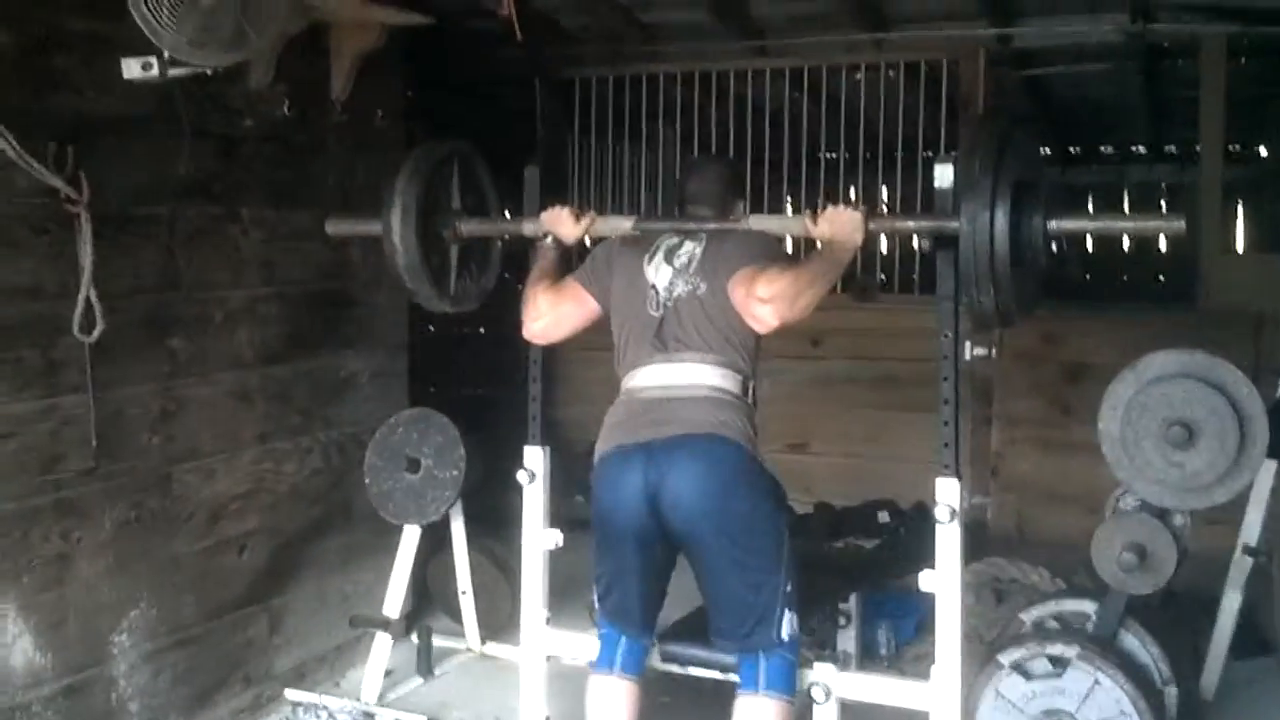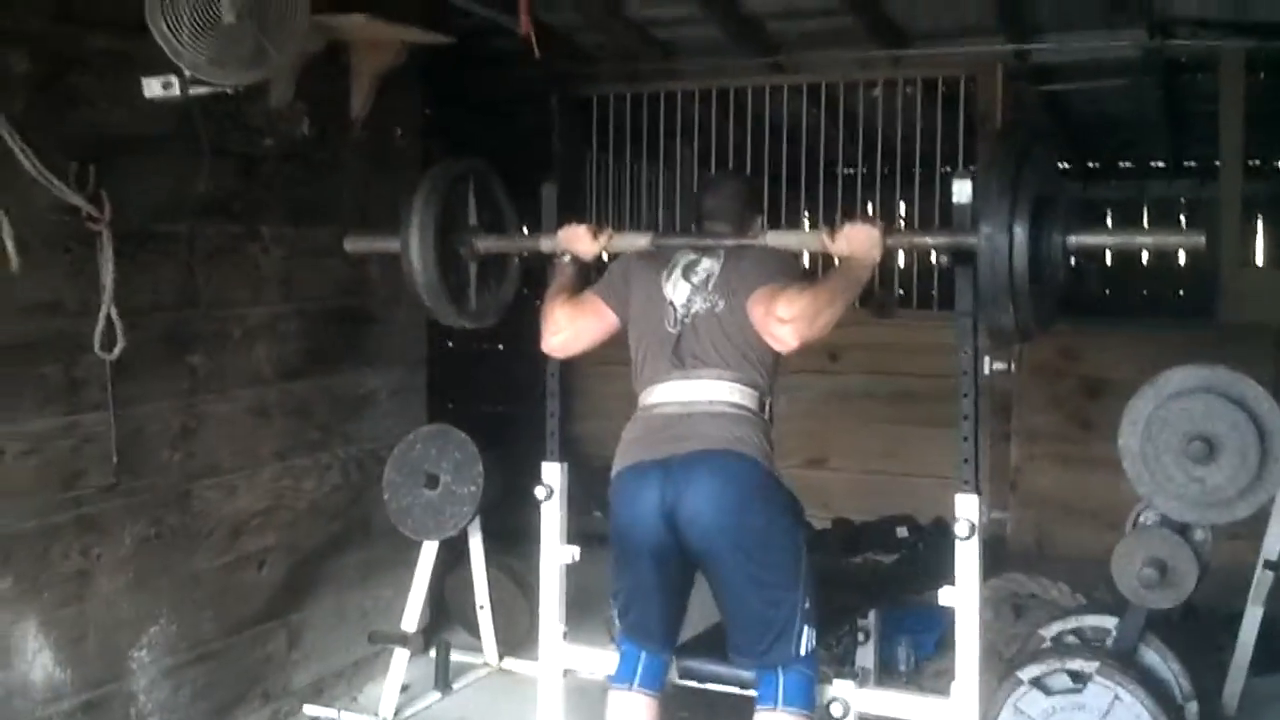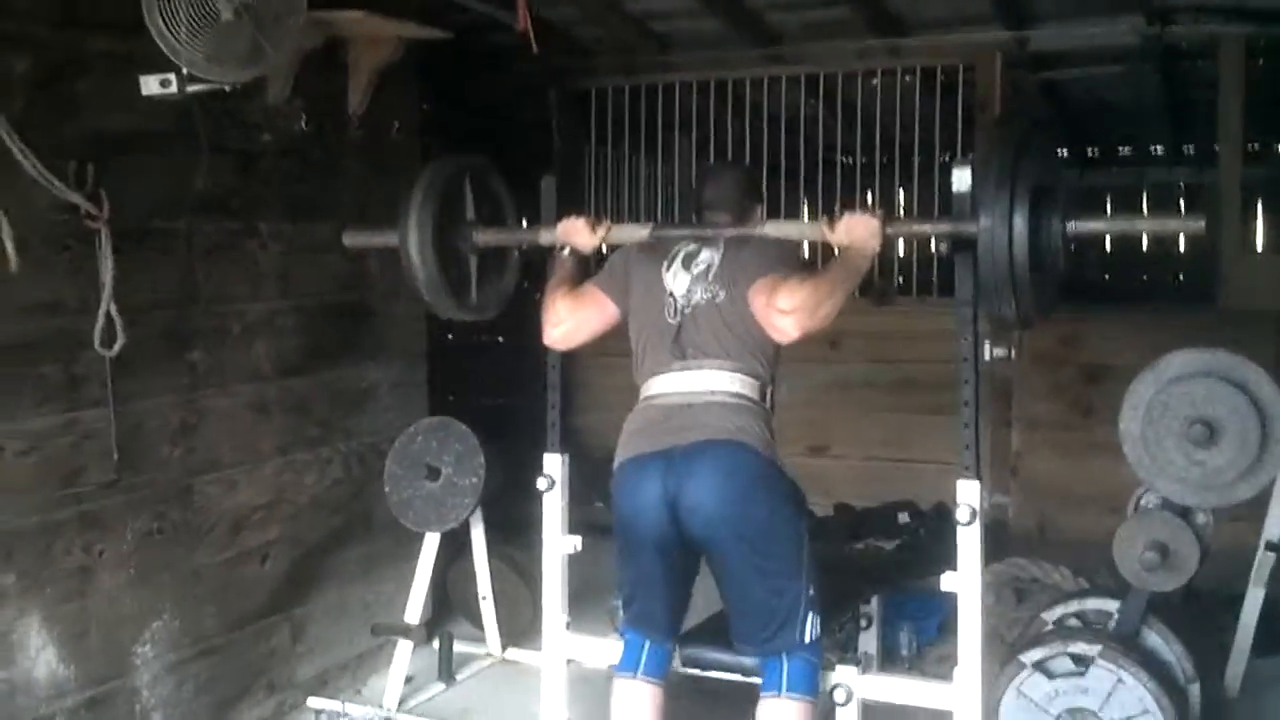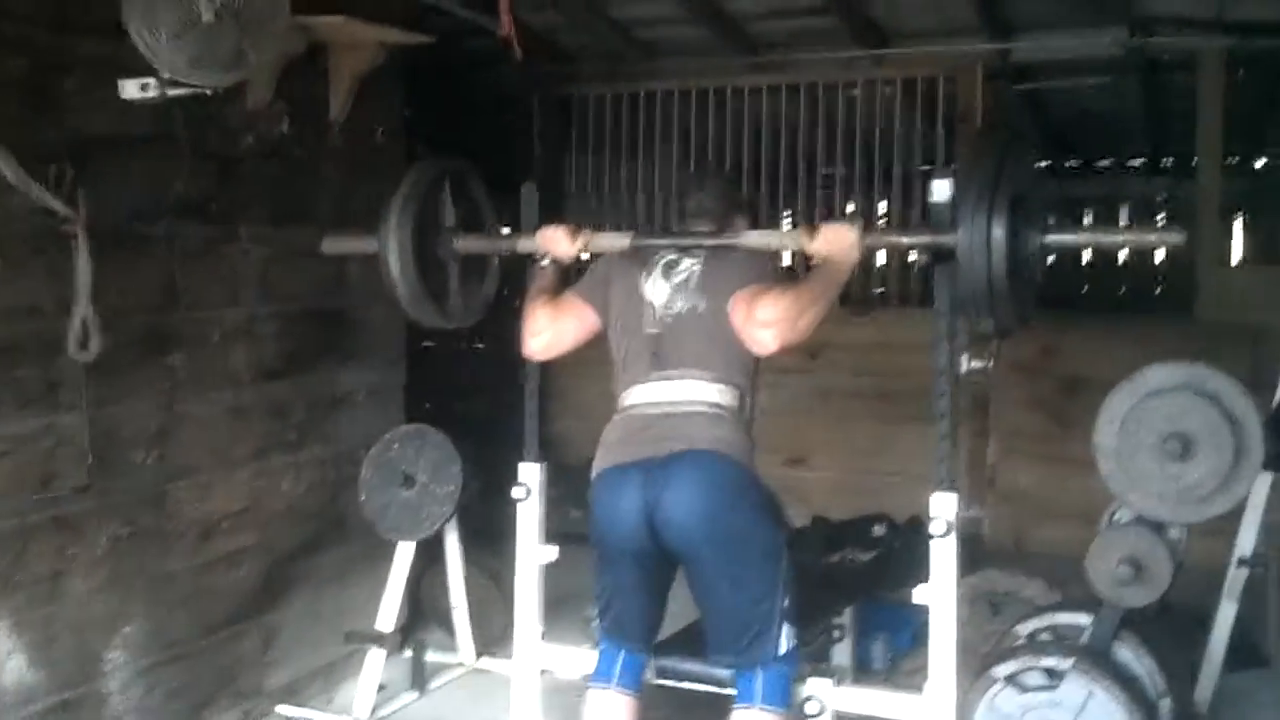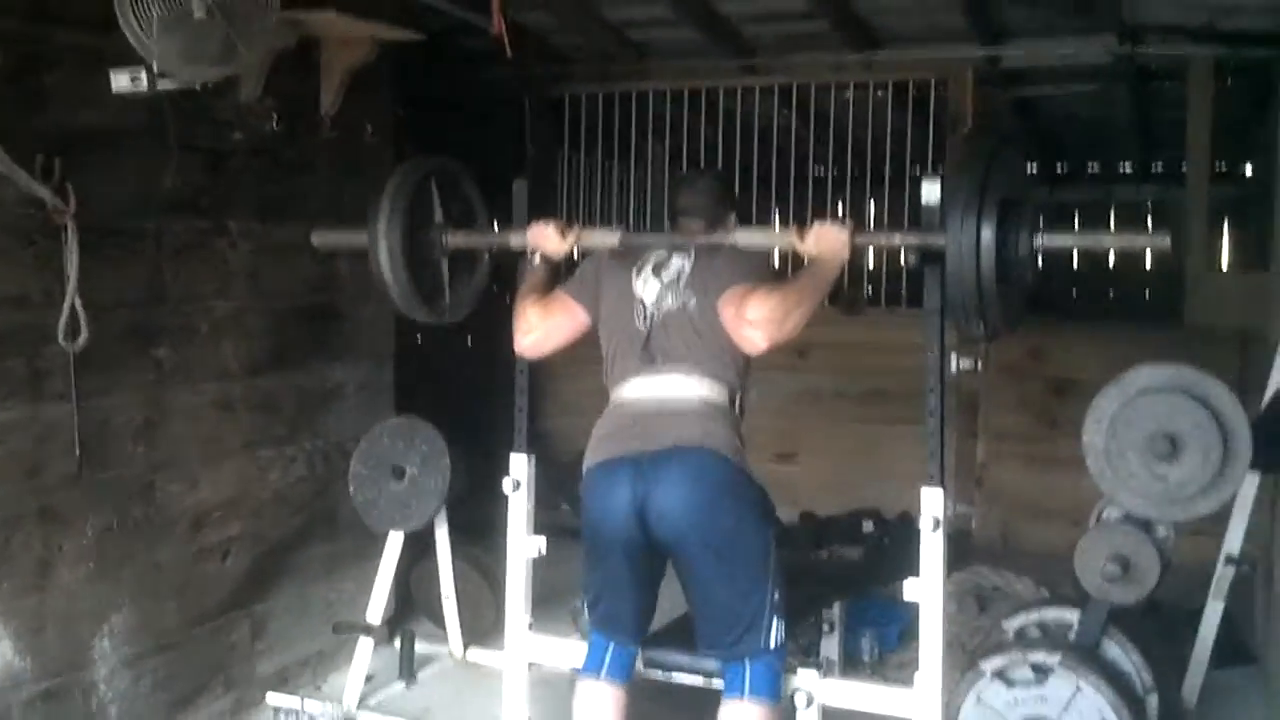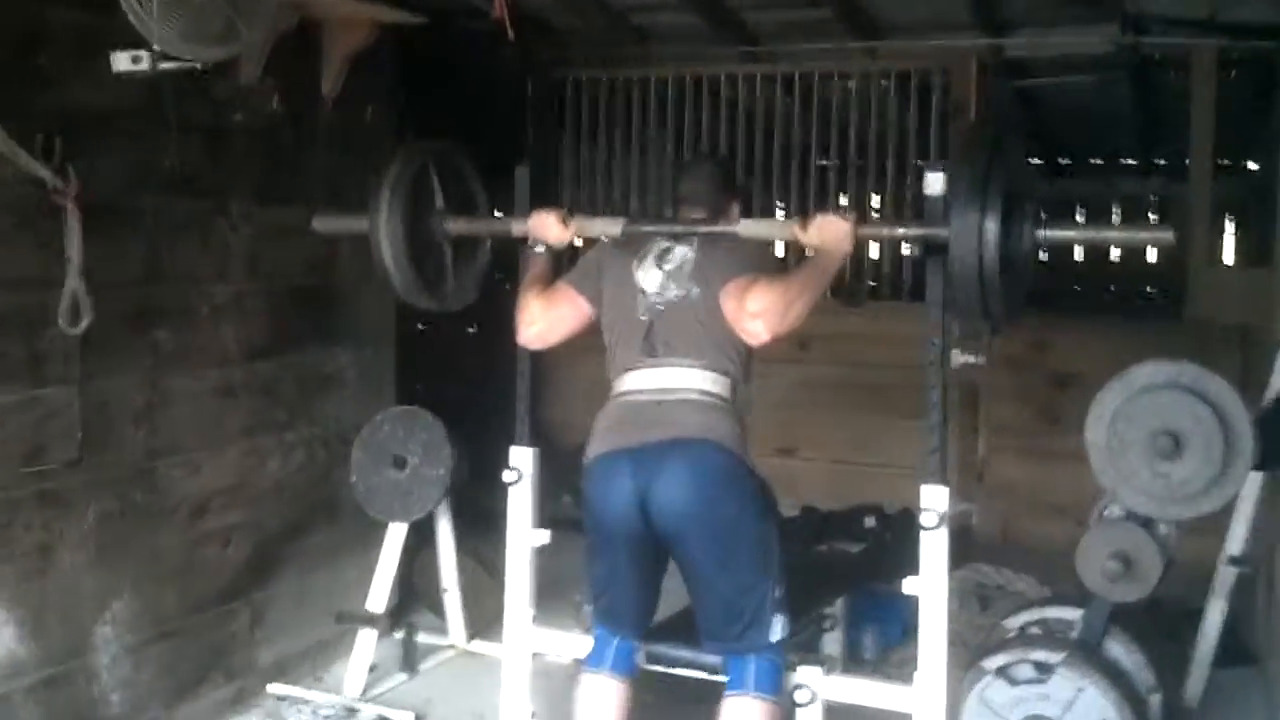
dt=0.1s
person 1, frame 1
left shoulder: (621, 253)
right shoulder: (746, 244)
left elbow: (539, 322)
right elbow: (768, 305)
left wrist: (552, 244)
right wrist: (838, 246)
left hip: (619, 460)
right hip: (711, 457)
left knee: (621, 631)
right knee: (767, 645)
person 1, frame 2
left shoulder: (638, 268)
right shoulder: (764, 262)
left elbow: (557, 336)
right elbow: (787, 326)
left wrist: (570, 259)
right wrist: (857, 262)
left hip: (636, 476)
right hip: (730, 475)
left knee: (640, 647)
right knee: (785, 660)
person 1, frame 3
left shoulder: (639, 260)
right shoulder: (764, 252)
left elbow: (559, 328)
right elbow: (789, 317)
left wrist: (570, 252)
right wrist: (856, 252)
left hip: (639, 467)
right hip: (730, 464)
left knee: (645, 635)
right knee: (790, 647)
person 1, frame 4
left shoulder: (620, 268)
right shoulder: (744, 263)
left elbow: (538, 339)
right elbow: (768, 329)
left wrist: (551, 260)
right wrist: (836, 261)
left hip: (617, 476)
right hip: (710, 475)
left knee: (620, 646)
right knee: (764, 659)
person 1, frame 5
left shoulder: (610, 266)
right shoulder: (736, 262)
left elbow: (530, 337)
right elbow: (757, 327)
left wrist: (541, 258)
right wrist: (825, 261)
left hip: (608, 471)
right hip: (699, 469)
left knee: (610, 638)
right knee: (753, 652)
person 1, frame 6
left shoulder: (613, 256)
right shoulder: (737, 252)
left elbow: (533, 328)
right elbow: (759, 319)
left wrist: (543, 246)
right wrist: (827, 252)
left hip: (610, 462)
right hip: (702, 462)
left knee: (613, 633)
right knee: (754, 647)
